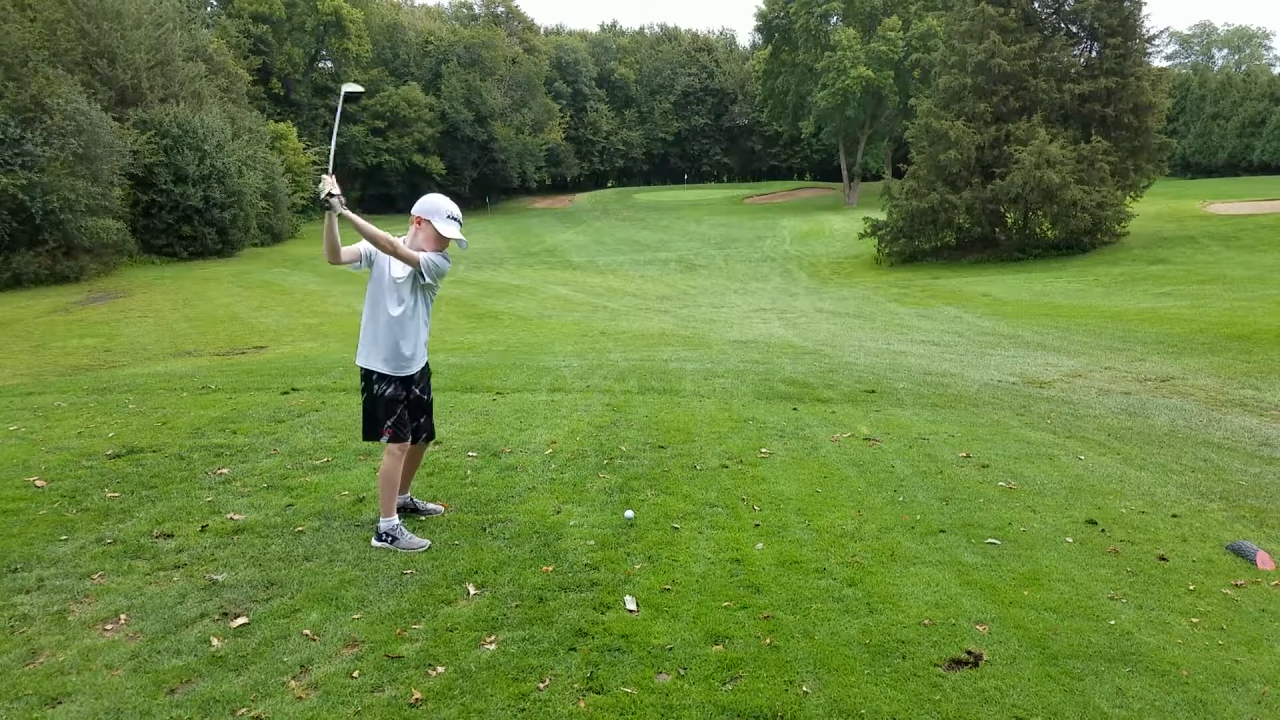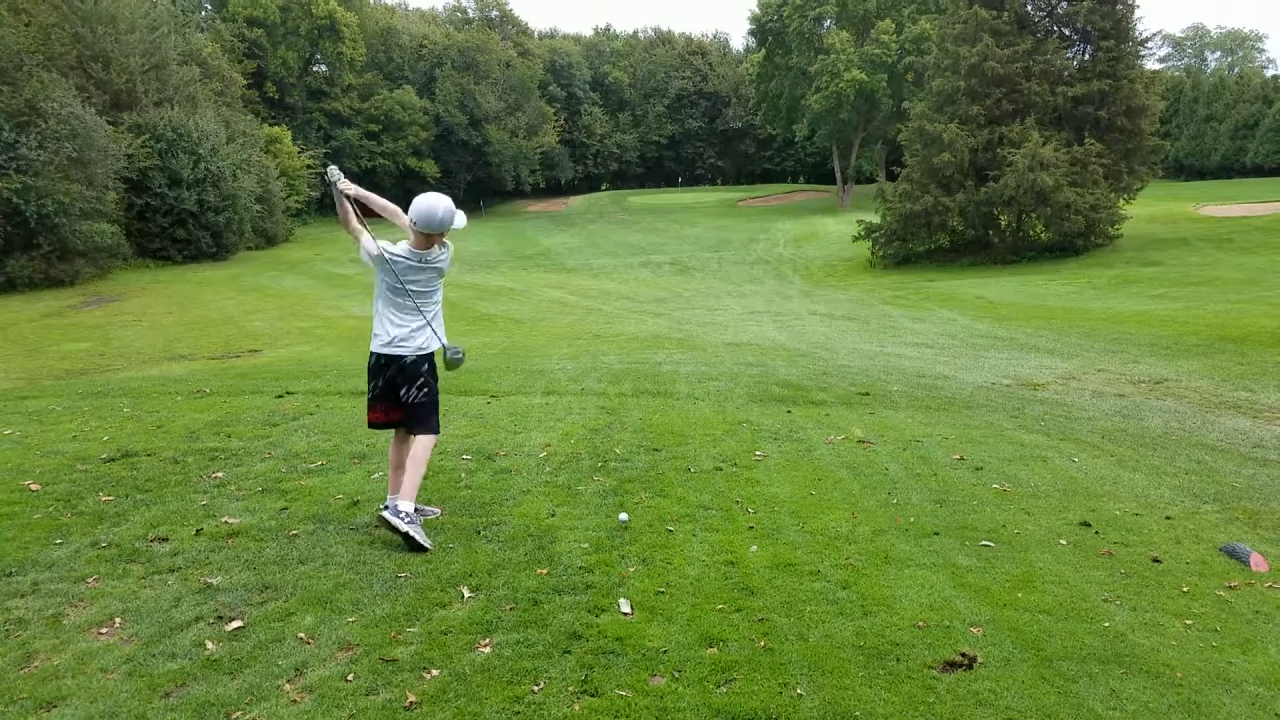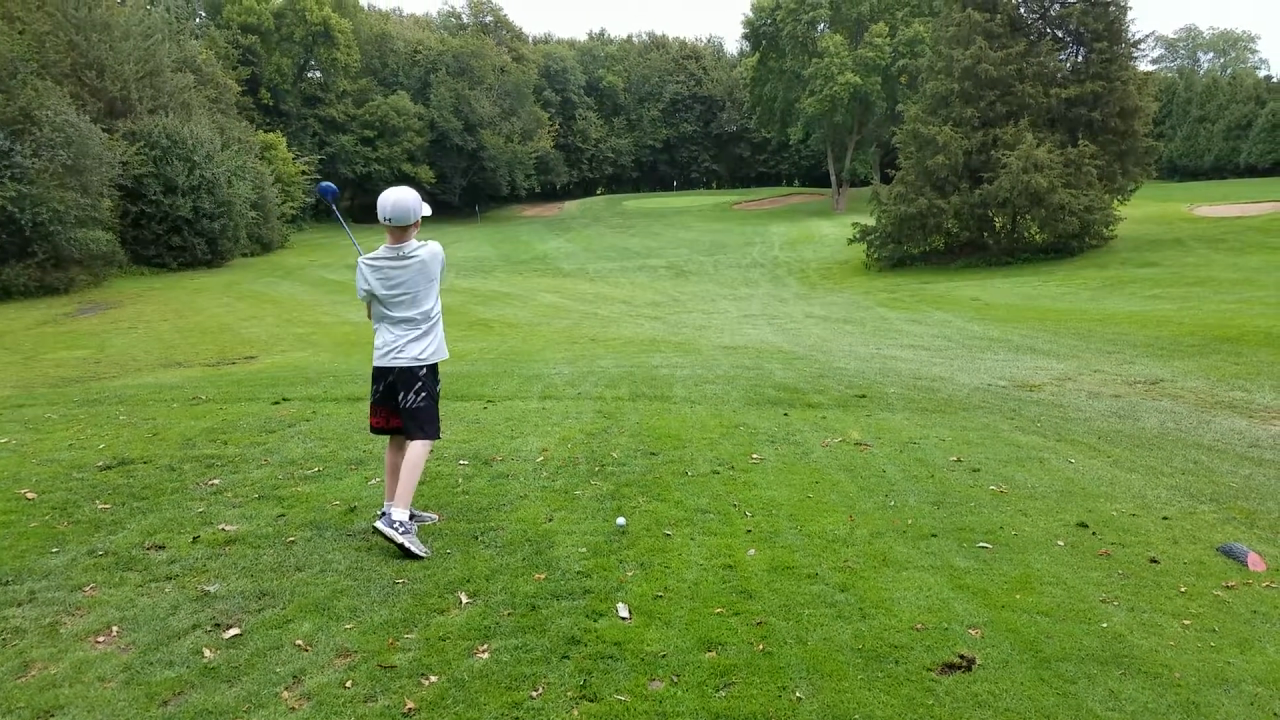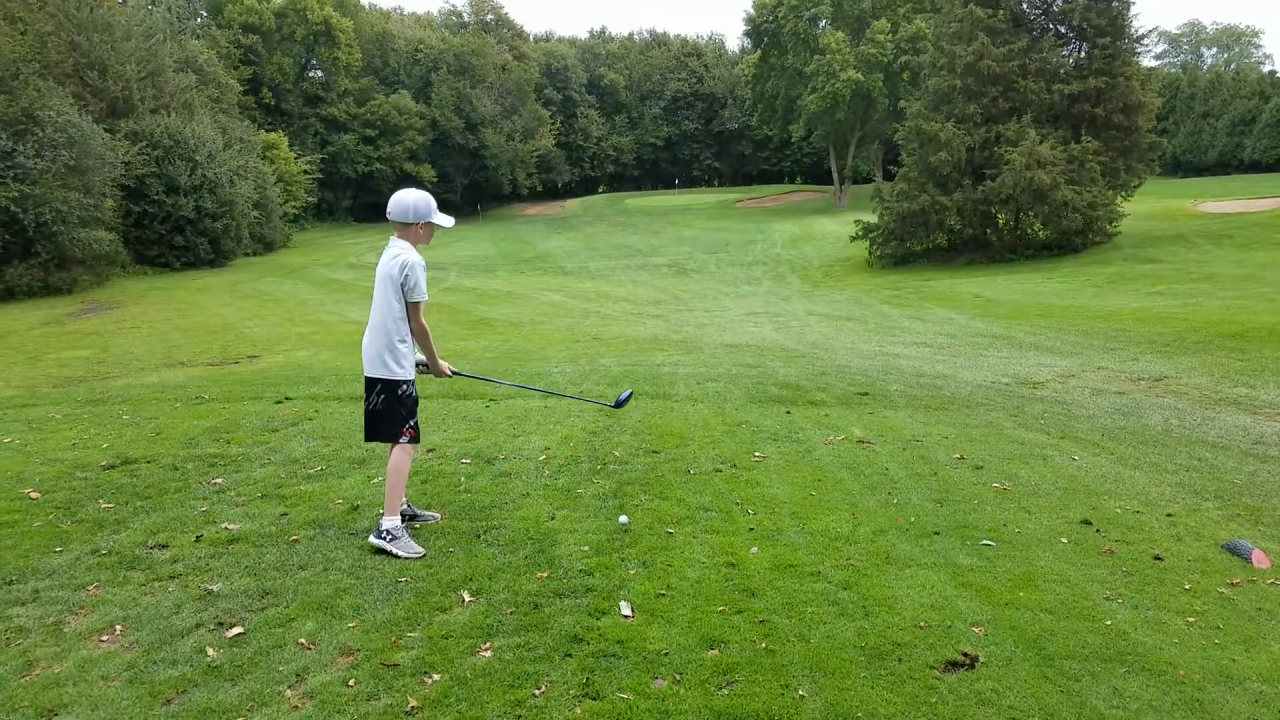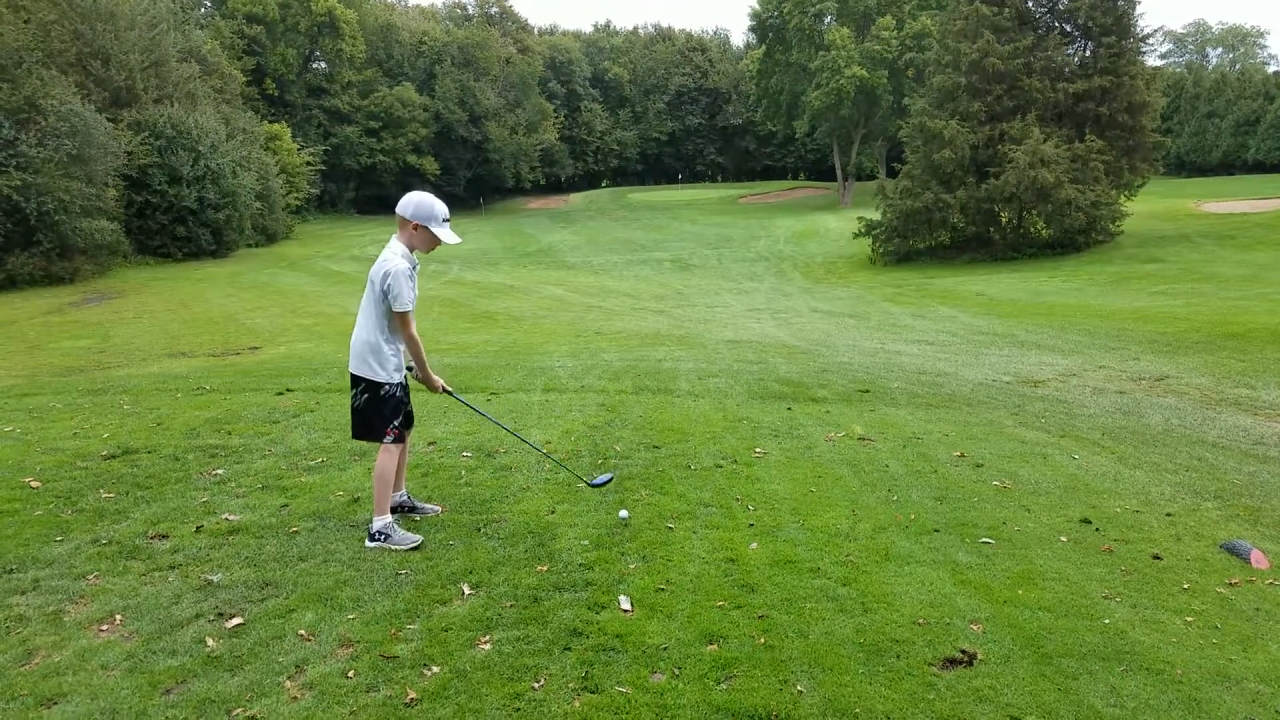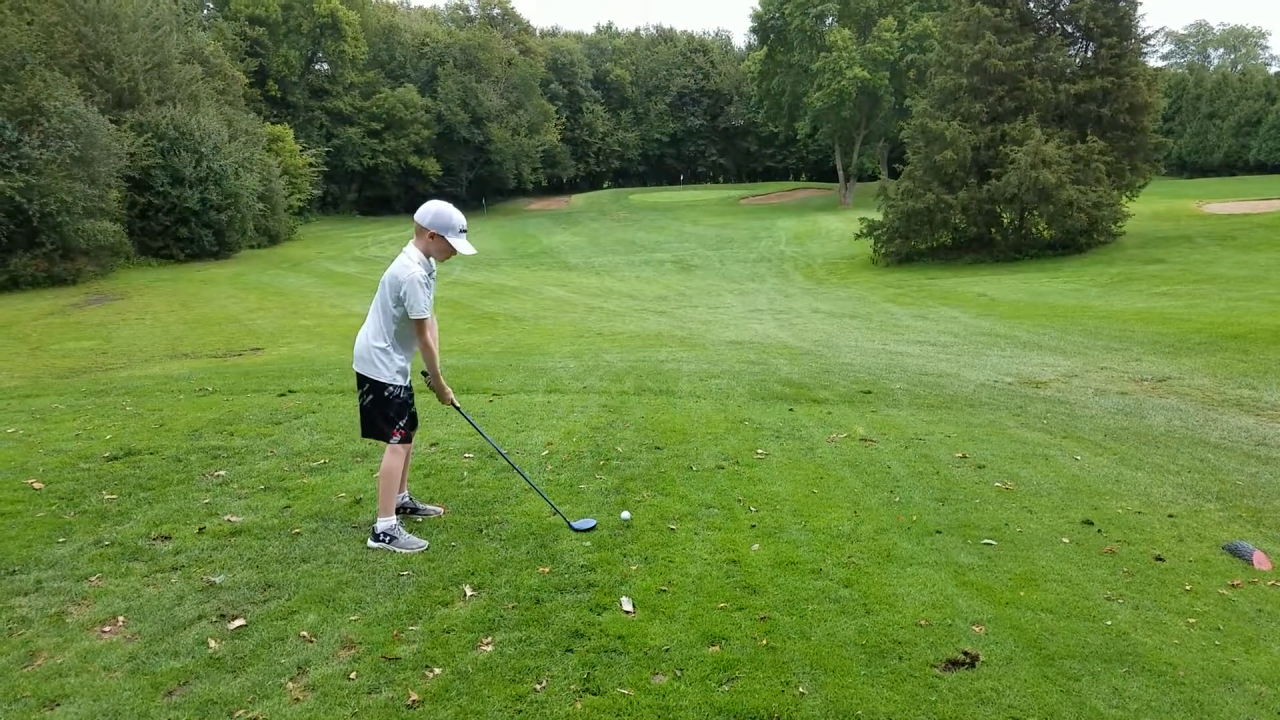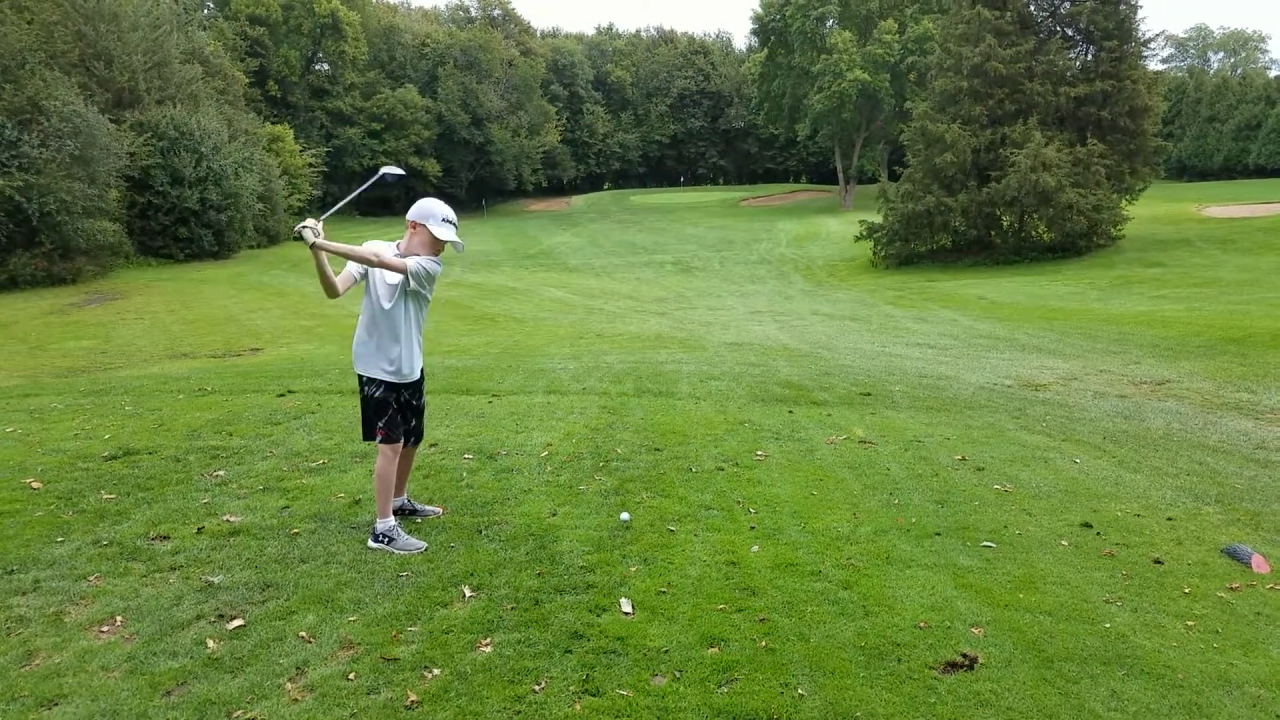
dt=0.7s
person 1, frame 1
left shoulder: (439, 264)
right shoulder: (375, 249)
left elbow: (392, 247)
right elbow: (335, 257)
left wrist: (345, 212)
right wrist: (332, 214)
left hip: (415, 366)
right hip: (381, 366)
left knee: (420, 438)
right knee: (398, 442)
left ankle: (401, 497)
right ankle: (387, 528)
person 1, frame 2
left shoulder: (385, 256)
right shoulder: (442, 255)
left elbow: (352, 227)
right elbow: (399, 217)
left wrist: (342, 192)
right wrist: (358, 191)
left hip: (383, 352)
right hip: (417, 356)
left knee: (402, 428)
right knee: (425, 431)
left ankle: (397, 500)
right ankle: (403, 509)
person 1, frame 3
left shoulder: (367, 266)
right shoulder: (433, 253)
left elbow: (371, 314)
left hip: (384, 360)
right hip: (421, 360)
left knee: (398, 435)
right knee: (421, 438)
left ankle: (394, 507)
right ankle: (397, 519)
person 1, frame 4
left shoulder: (390, 255)
right shoulder: (411, 261)
right elbow: (417, 323)
left wrist: (418, 357)
right wrist: (435, 362)
left hip: (382, 360)
right hip: (393, 365)
left knee: (400, 438)
right knee: (405, 442)
left ankle: (398, 506)
right ankle: (389, 527)
person 1, frame 5
left shoulder: (402, 258)
right shoulder: (397, 267)
right elbow: (407, 329)
left wrist: (417, 366)
right wrist: (427, 375)
left hip: (387, 360)
right hip: (376, 364)
left knee: (403, 429)
right knee: (390, 440)
left ankle: (398, 497)
right ankle: (380, 527)
person 1, frame 6
left shoulder: (423, 264)
right shoulder: (411, 274)
left elbow: (430, 321)
right elbow: (423, 337)
left wrist: (436, 371)
right wrist: (439, 384)
left hip: (393, 362)
right hip: (381, 364)
left knee: (408, 432)
right knee: (398, 440)
left ankle: (400, 499)
right ankle: (384, 528)
person 1, frame 7
left shoulder: (428, 267)
right shoulder: (370, 256)
left elbow: (381, 261)
right elbow: (335, 289)
left wrist: (325, 246)
right wrist: (317, 253)
left hip: (410, 368)
right hip: (376, 368)
left knee: (410, 440)
right knee: (390, 443)
left ankle: (399, 501)
right ankle: (383, 529)
